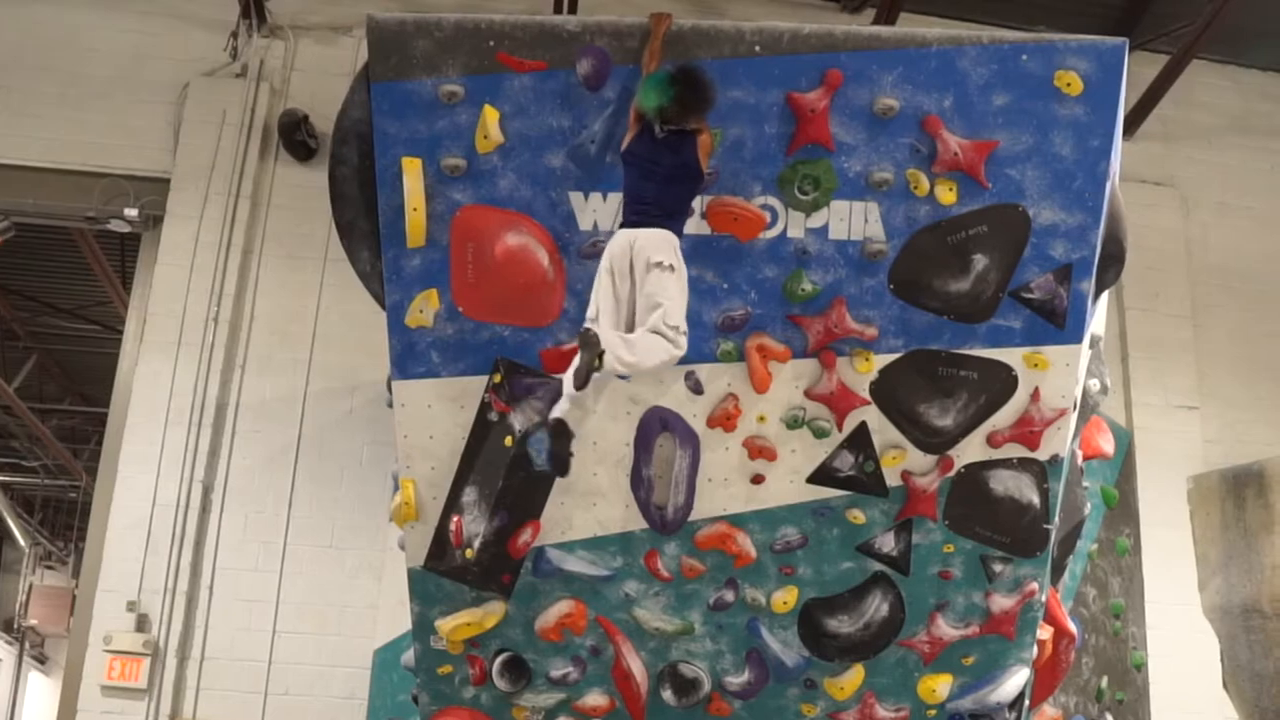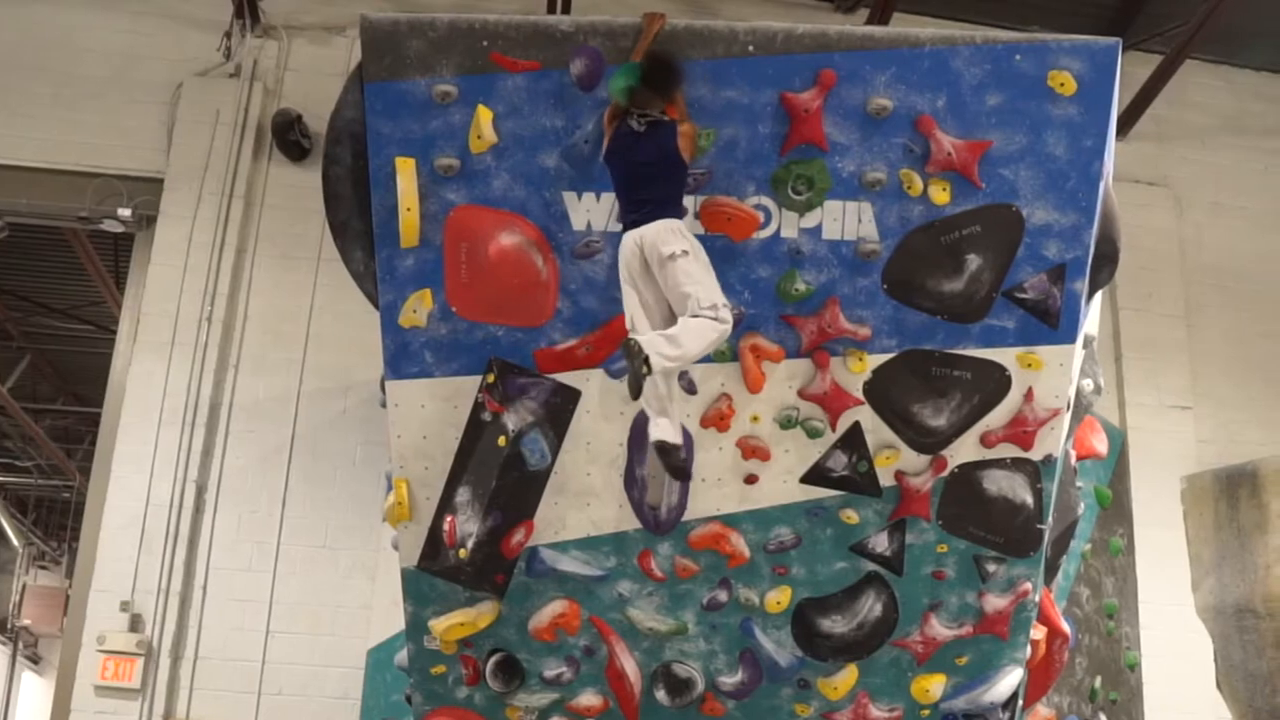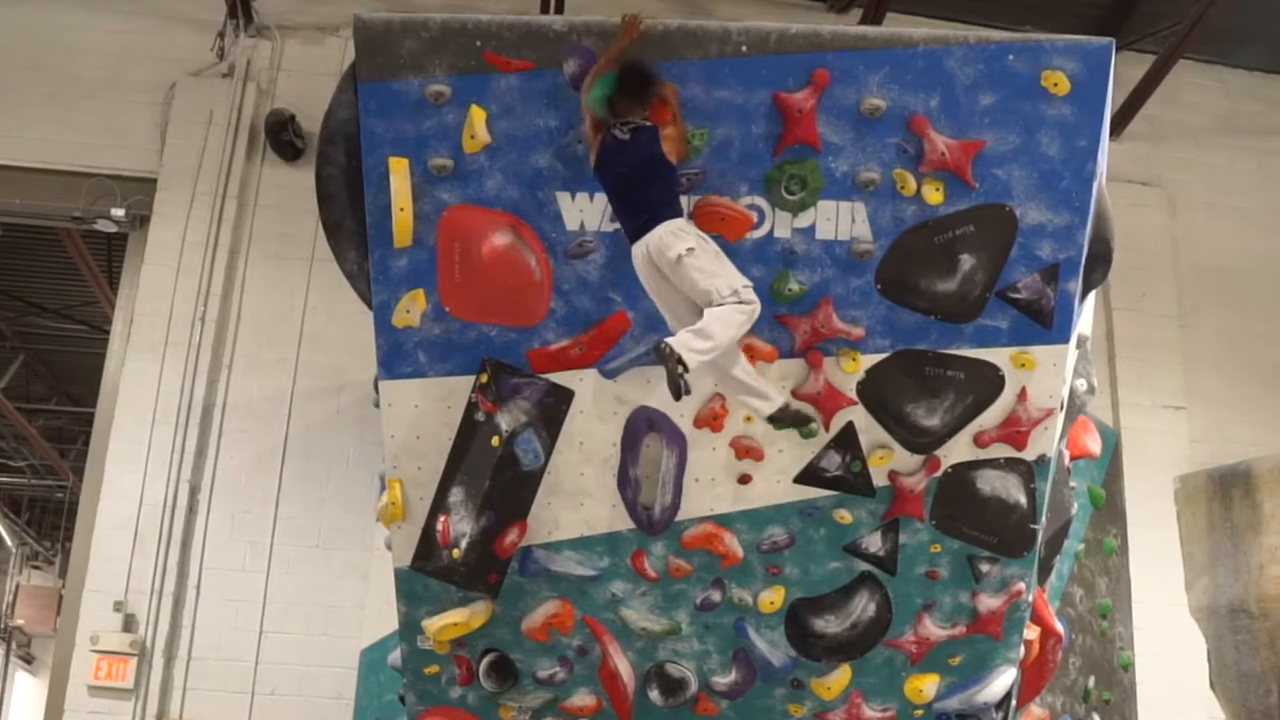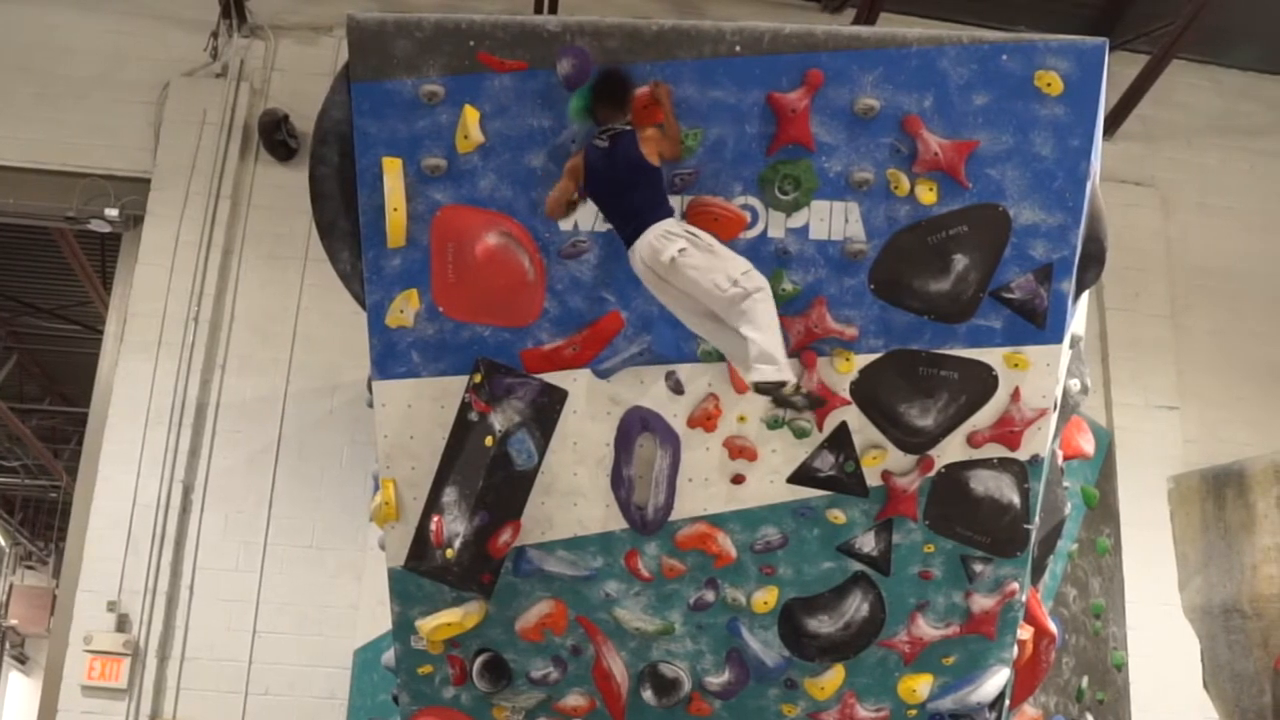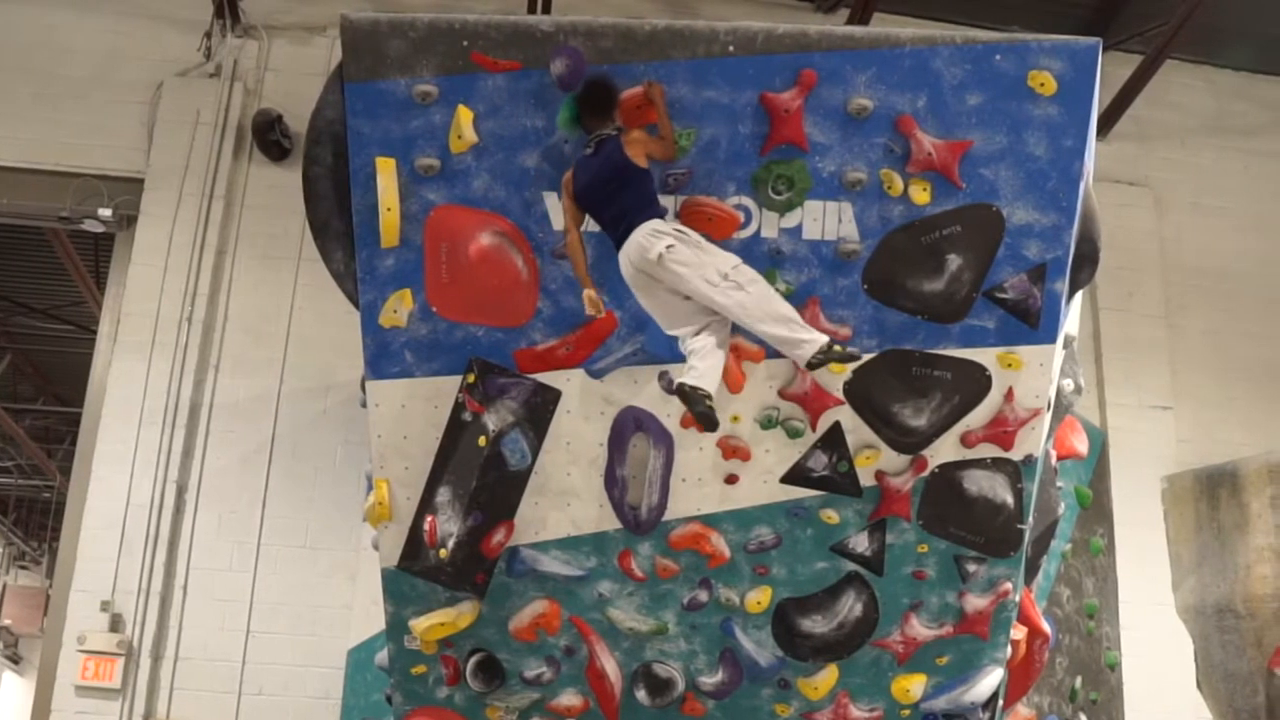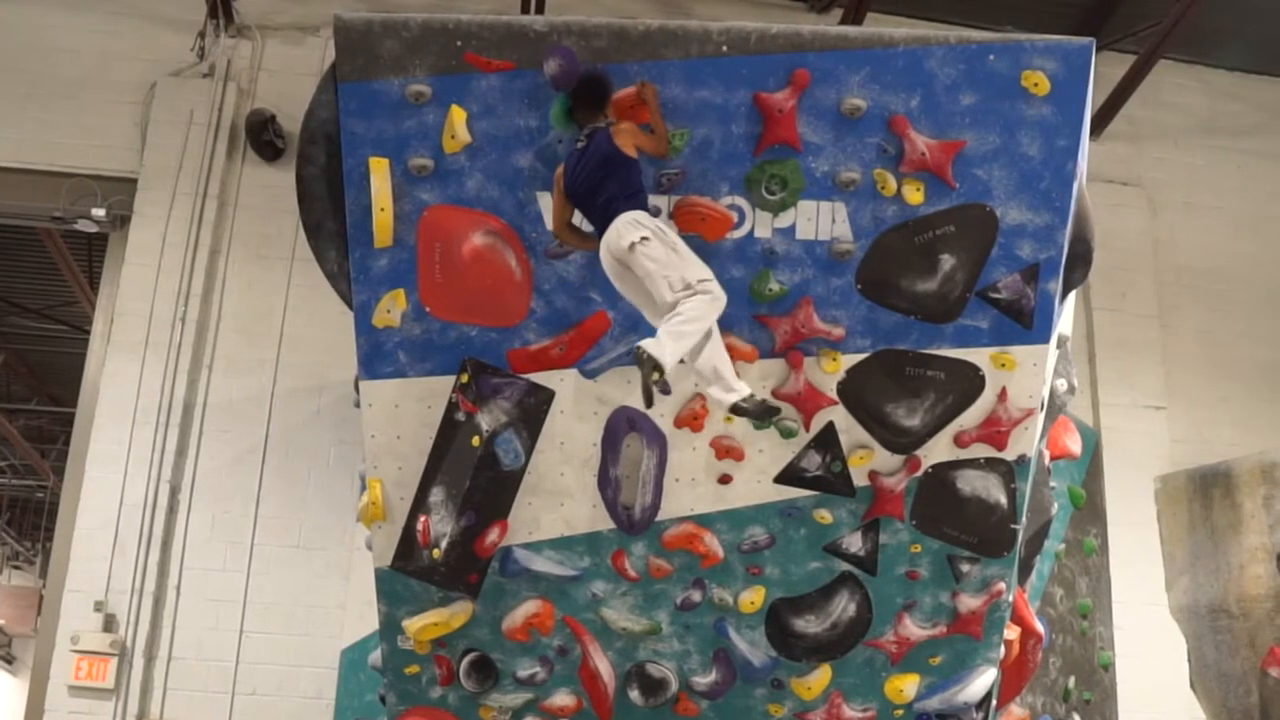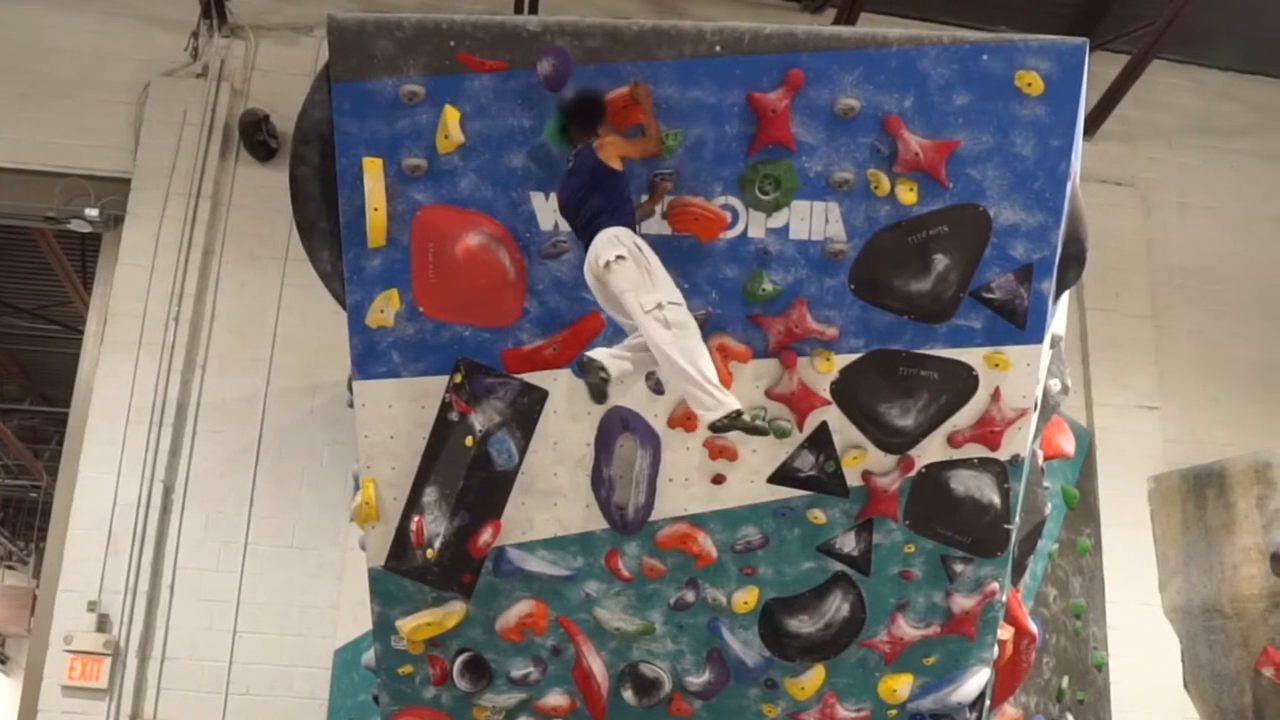
dt=0.4s
person 1, frame 1
left shoulder: (636, 131)
right shoulder: (702, 143)
left elbow: (644, 81)
left wrist: (656, 36)
right wrist: (692, 114)
left hip: (620, 242)
right hip: (660, 243)
left knee: (604, 334)
right knee: (667, 340)
left ankle: (564, 415)
right ankle: (602, 347)
person 1, frame 2
left shoulder: (614, 128)
right shoulder: (680, 132)
left elbow: (624, 88)
right wrist: (679, 113)
left hip: (630, 243)
right hip: (668, 234)
left knee: (656, 349)
right knee: (713, 321)
left ankle: (666, 438)
right ankle: (646, 351)
person 1, frame 3
left shoulder: (598, 141)
right shoulder: (665, 136)
left elbow: (590, 90)
left wrist: (620, 45)
right wrist: (674, 106)
left hip: (640, 252)
right hip: (672, 237)
left knee: (709, 331)
right knee: (742, 302)
left ankle: (772, 404)
right ankle: (682, 351)
person 1, frame 4
left shoulder: (580, 162)
right shoulder: (646, 139)
left elbow: (555, 209)
right elbow: (676, 149)
left wrist: (579, 192)
right wrist: (666, 106)
left hip: (640, 254)
right hip: (668, 236)
left knee: (721, 321)
right knee: (751, 288)
left ankle: (782, 381)
right ankle: (772, 376)
person 1, frame 5
left shoulder: (573, 177)
right shoulder: (632, 141)
left elbow: (571, 235)
right elbow: (670, 151)
left wrist: (588, 287)
right wrist: (659, 105)
left hip: (629, 262)
right hip: (657, 238)
left knee: (704, 324)
right knee: (741, 283)
left ankle: (698, 384)
right ankle: (812, 346)
person 1, frame 6
left shoulder: (565, 171)
right shoulder: (622, 132)
left elbow: (562, 230)
right elbow: (662, 147)
right wrist: (652, 105)
left hip: (611, 252)
right hip: (637, 228)
left knee: (685, 314)
right knee: (705, 294)
left ankle: (735, 396)
right ankle: (656, 355)
person 1, frame 7
left shoulder: (567, 184)
right shoulder: (605, 145)
right elbow: (652, 147)
left wrist: (650, 203)
right wrist: (645, 105)
left hip: (596, 258)
right hip: (615, 247)
left knee: (660, 333)
right knee: (673, 323)
left ankle: (597, 363)
right ankle: (720, 408)
